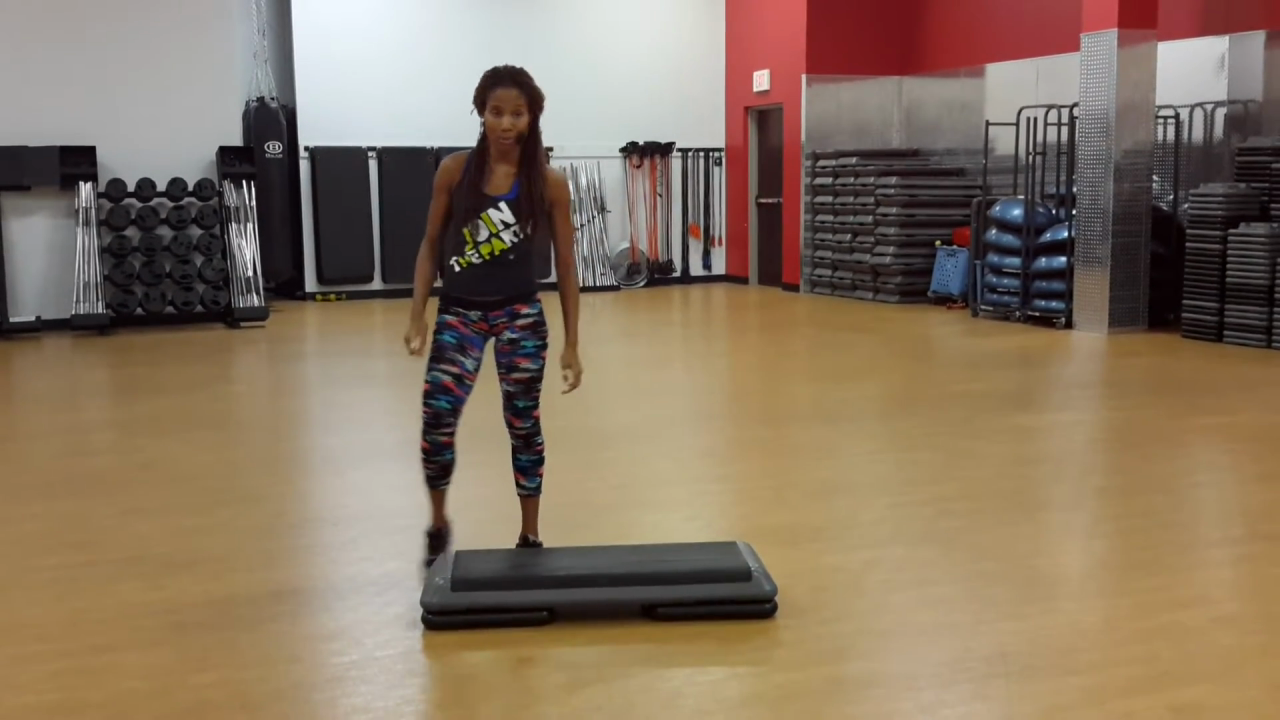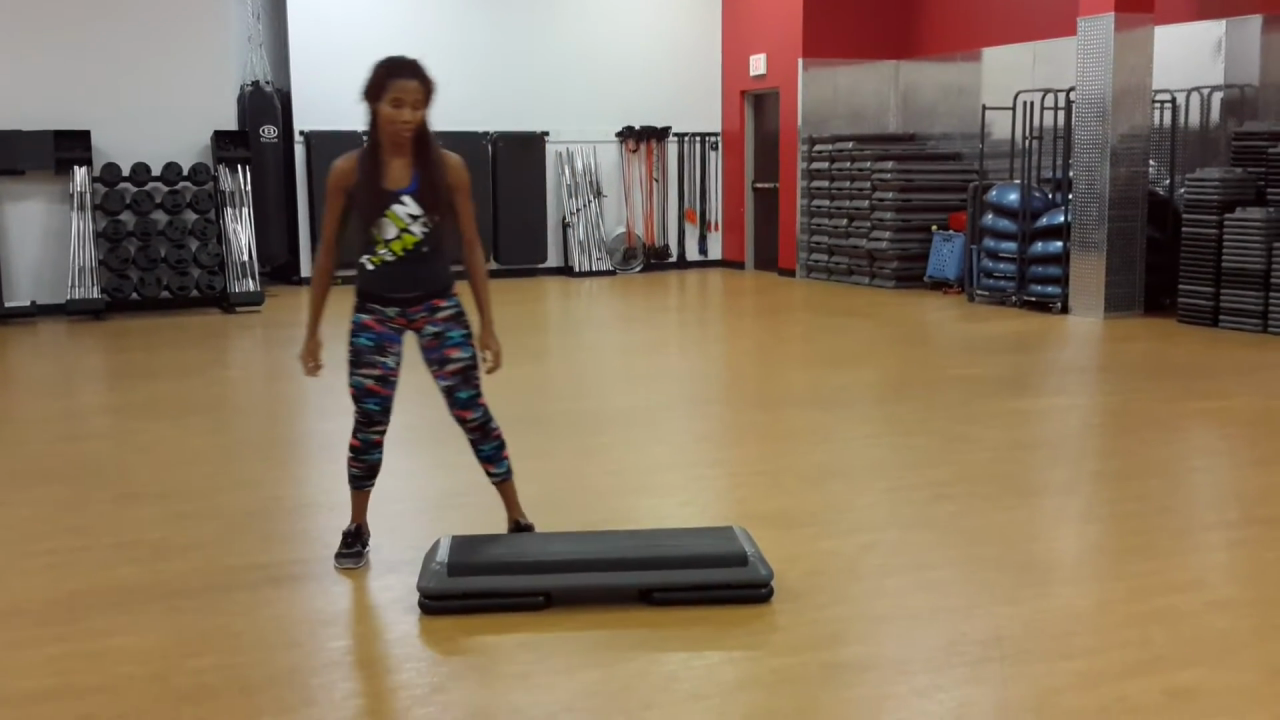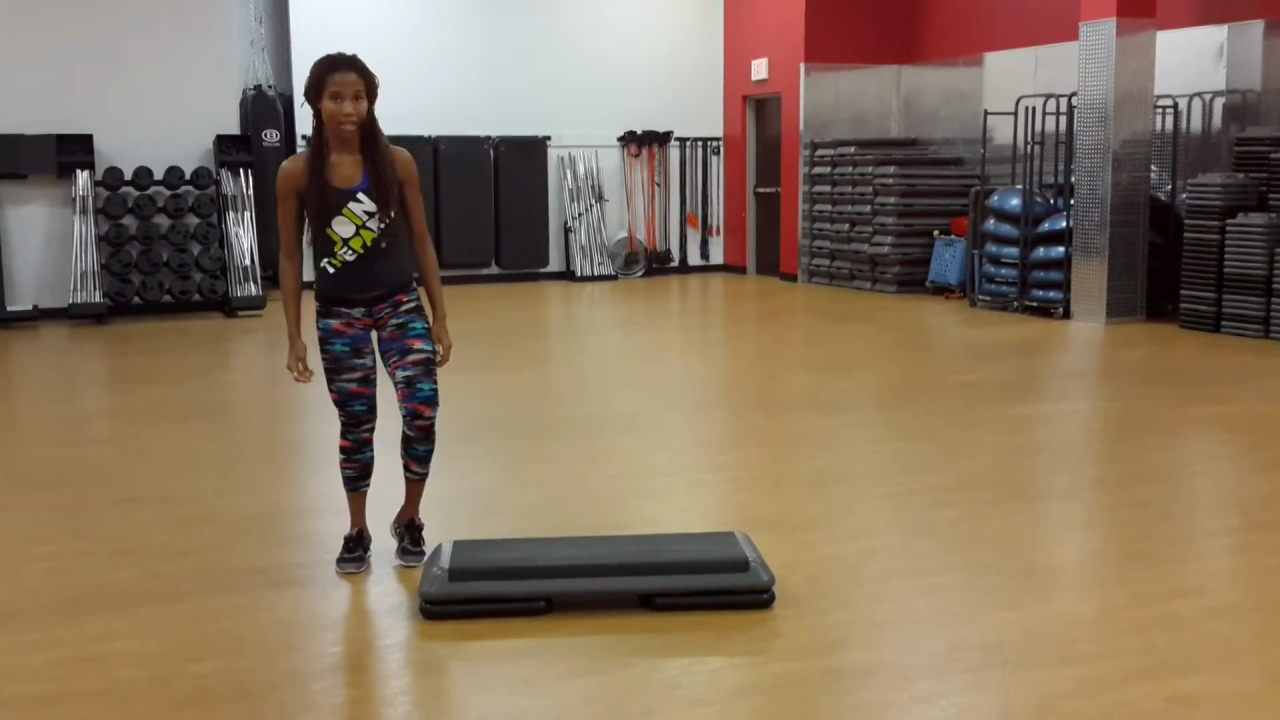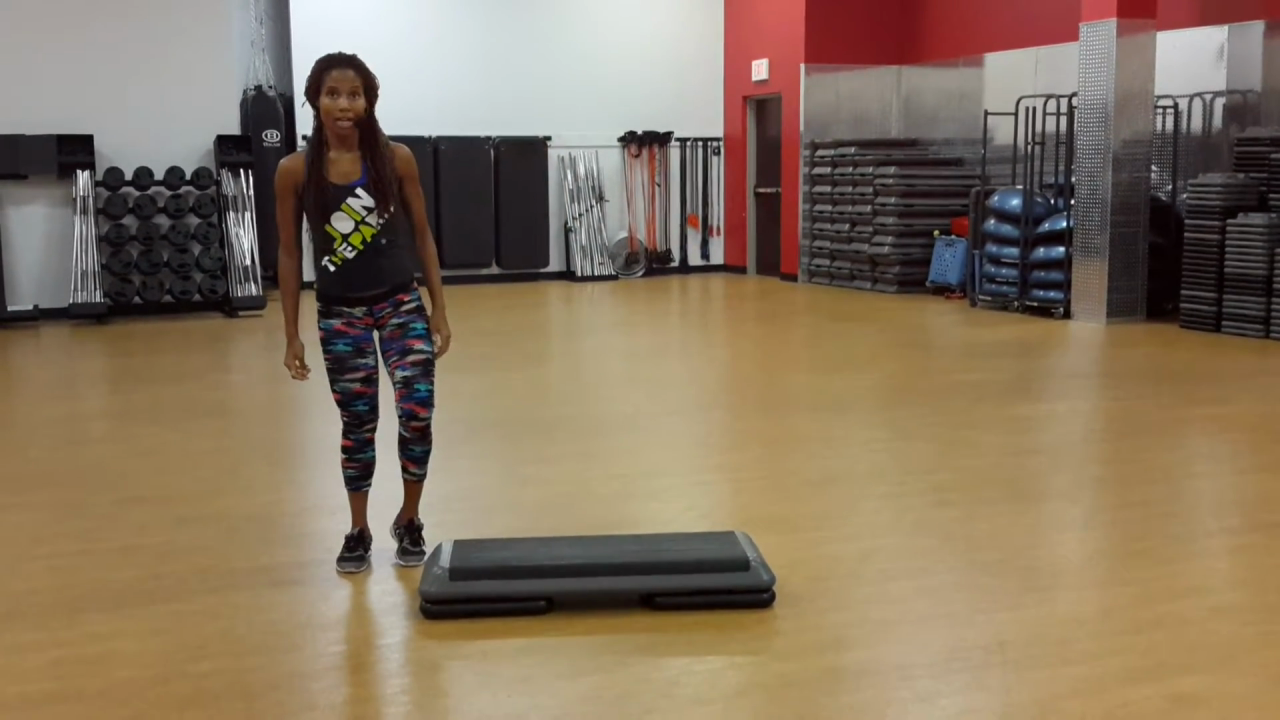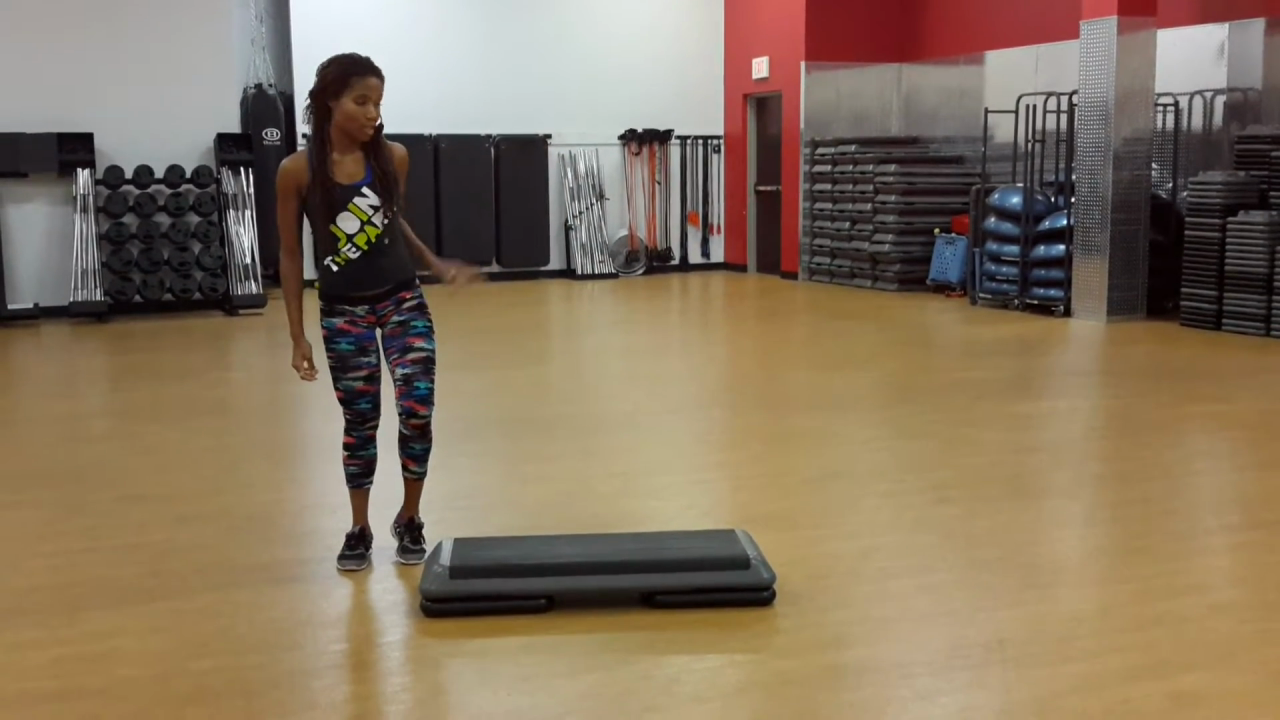
dt=0.5s
person 1, frame 1
left shoulder: (550, 182)
right shoulder: (454, 170)
left elbow: (565, 264)
right elbow: (431, 245)
left wrist: (572, 342)
right wrist: (417, 312)
left hip: (520, 314)
right hip: (459, 312)
left knee: (524, 424)
right knee: (437, 418)
left ankle: (530, 536)
right ankle: (438, 523)
person 1, frame 2
left shoulder: (447, 167)
right shoulder: (348, 171)
left elbow: (471, 248)
right elbow: (327, 250)
left wrist: (487, 326)
right wrist: (313, 329)
left hip: (438, 305)
right hip: (374, 311)
left knee: (473, 414)
right knee: (369, 421)
left ankle: (517, 519)
right ankle: (356, 527)
person 1, frame 3
left shoulder: (396, 162)
right shoulder: (296, 172)
left elbow: (421, 240)
right elbow: (291, 255)
left wrist: (440, 318)
right wrist: (294, 336)
left hip: (400, 303)
right hip: (338, 313)
left knee: (422, 412)
right knee: (355, 424)
left ankle: (409, 520)
right ankle: (357, 532)
person 1, frame 4
left shoulder: (396, 158)
right shoulder: (295, 170)
left elbow: (420, 233)
right elbow: (289, 252)
left wrist: (439, 305)
right wrist: (291, 334)
left hip: (401, 302)
right hip: (339, 312)
left knee: (417, 414)
right knee: (357, 423)
left ankle: (409, 521)
right ankle: (358, 531)
person 1, frame 5
left shoulder: (394, 157)
right shoulder: (297, 170)
right elbow: (290, 254)
left wrist: (439, 265)
right wrist: (297, 335)
left hip: (402, 300)
right hip: (342, 311)
left knee: (418, 412)
right knee: (359, 421)
left ankle: (409, 519)
right ankle: (359, 529)
